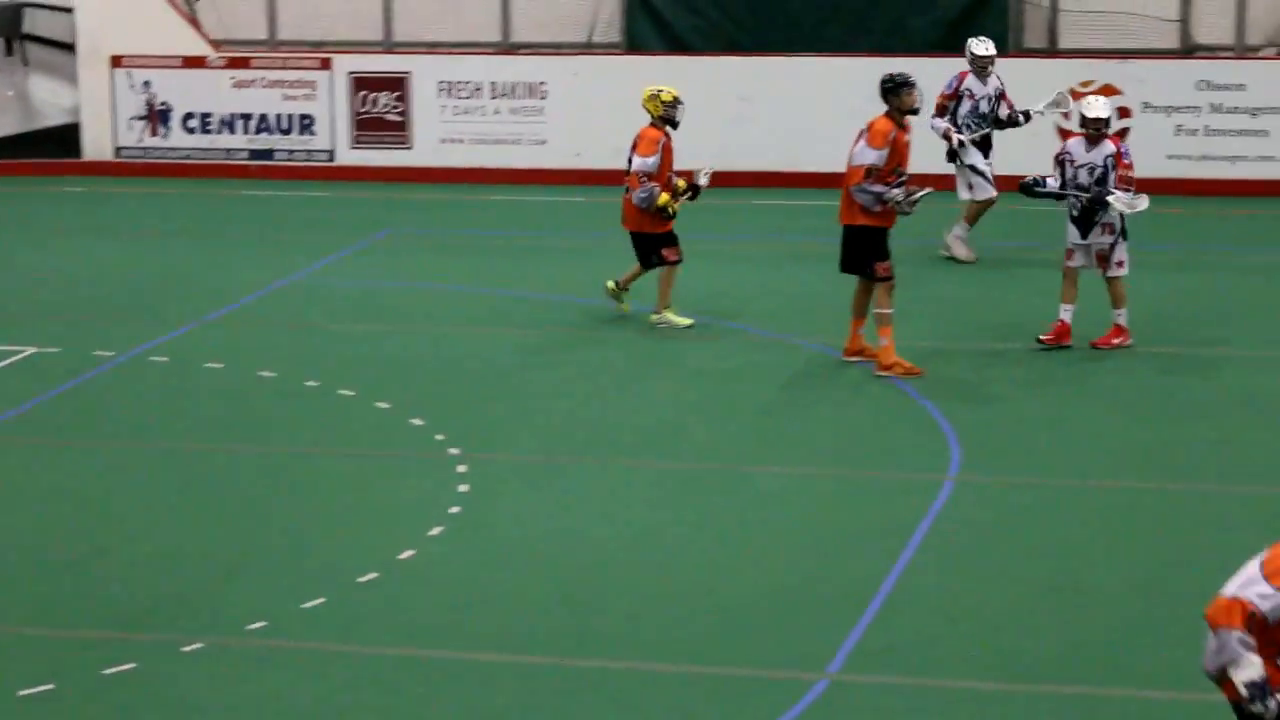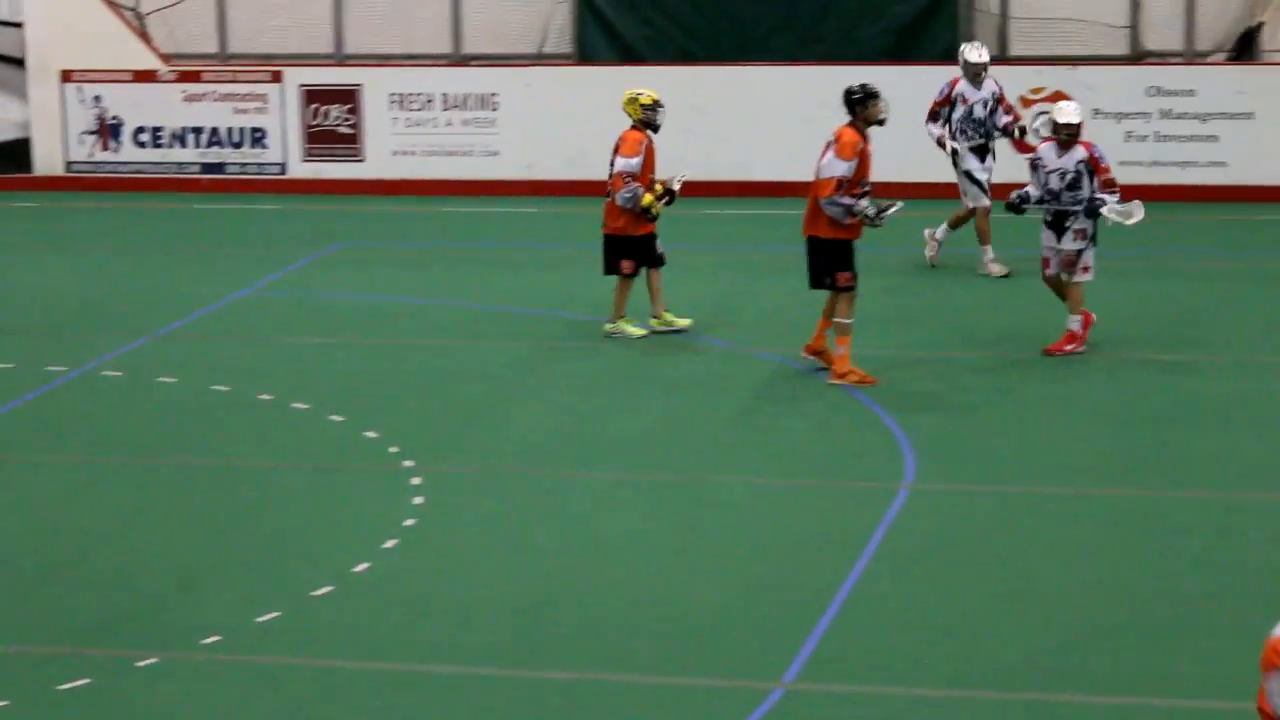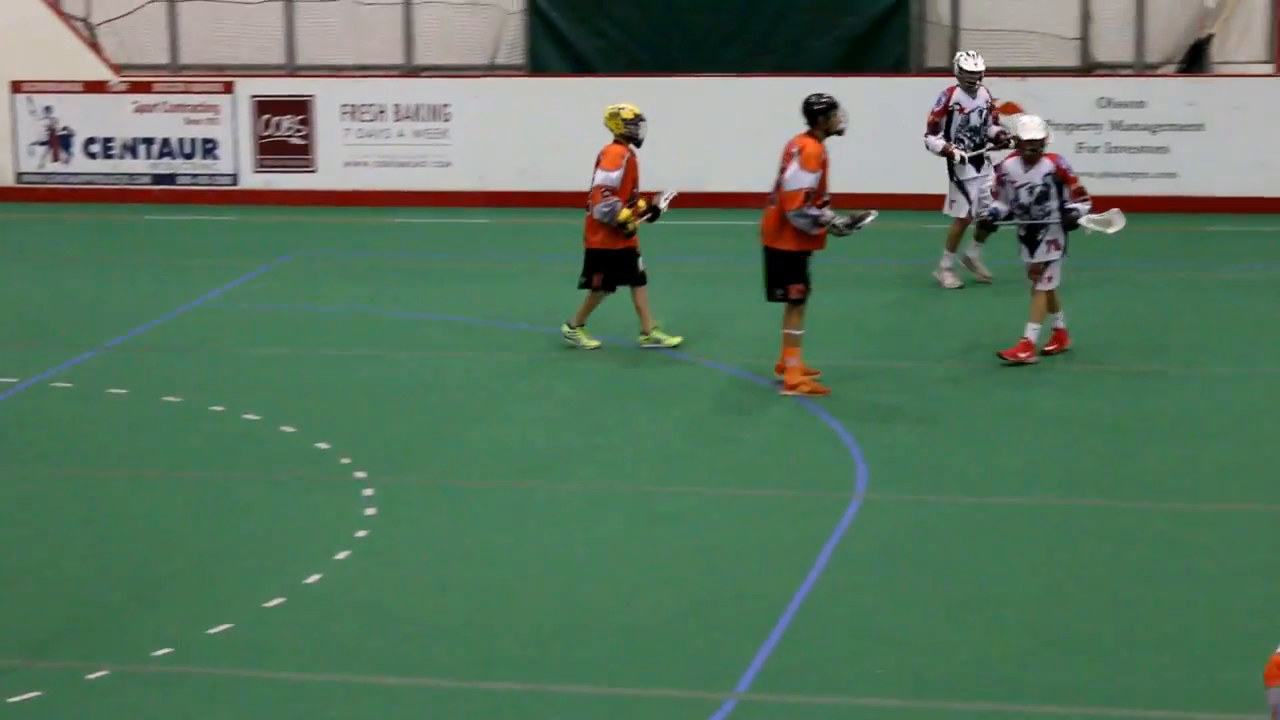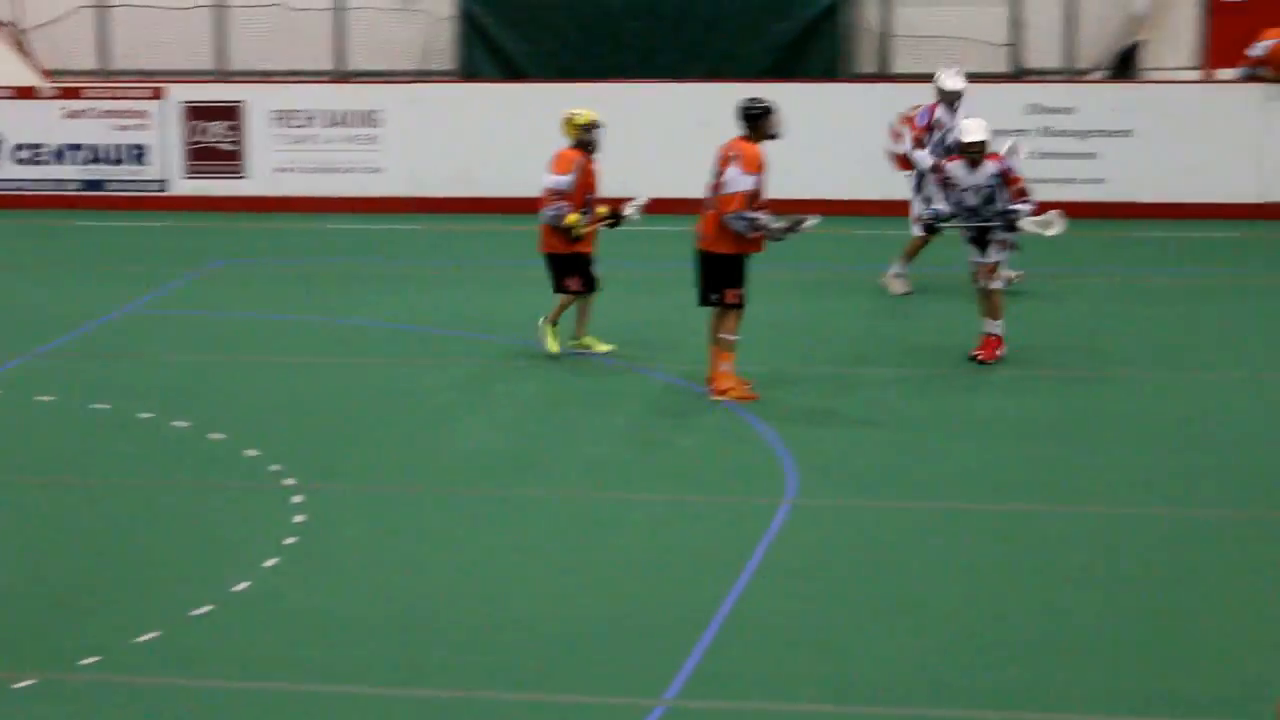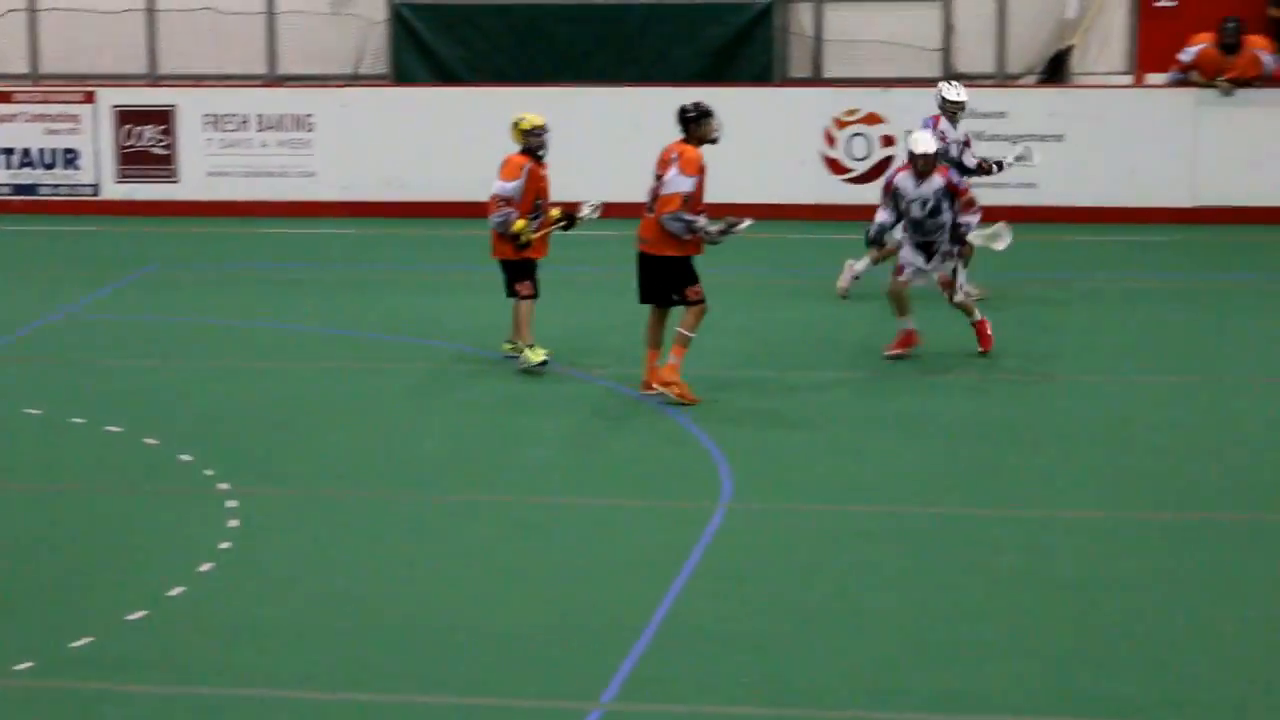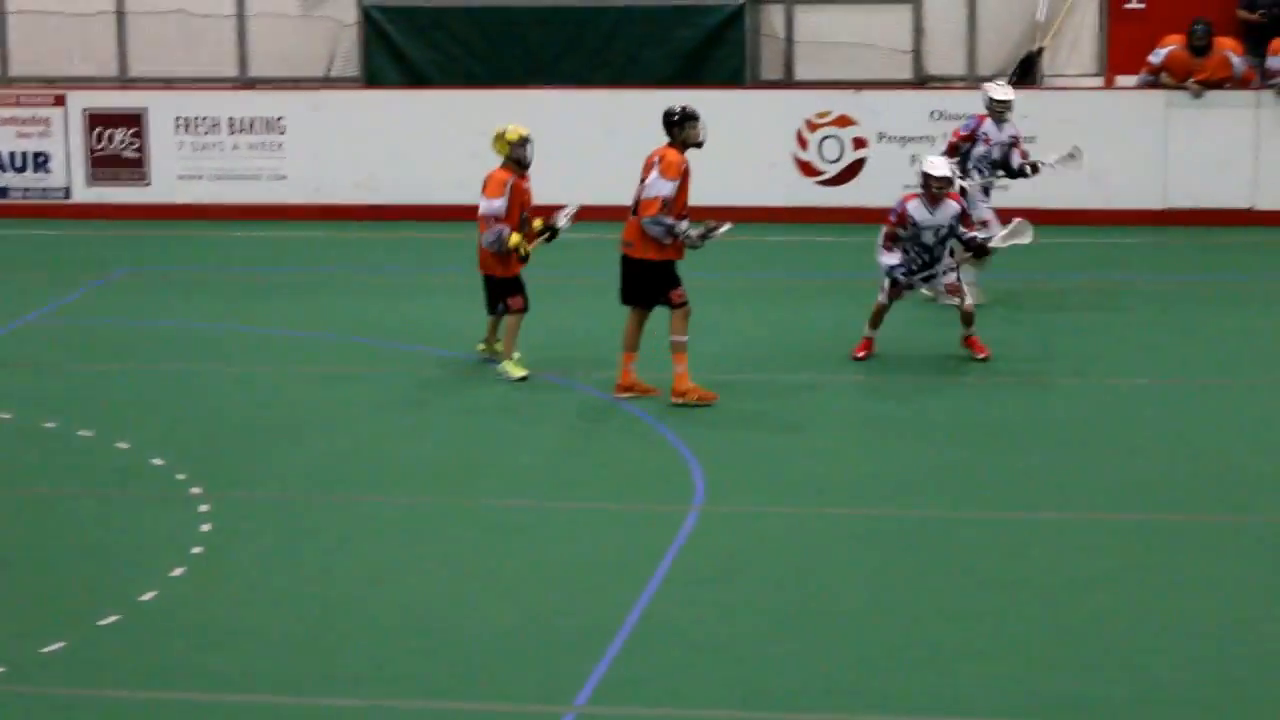
dt=0.2s
person 1, frame 1
left shoulder: (902, 128)
right shoulder: (881, 130)
right elbow: (859, 181)
left wrist: (902, 194)
right wrist: (892, 201)
left hip: (875, 218)
right hip: (865, 219)
left knee: (868, 280)
right knee: (885, 283)
left ankle: (855, 345)
right ankle: (887, 359)
person 1, frame 2
left shoulder: (859, 137)
right shoulder: (848, 141)
right elbow: (828, 194)
left wrist: (868, 208)
right wrist: (862, 213)
left hip: (836, 228)
right hip: (830, 229)
left knee: (842, 288)
right knee: (847, 292)
left ankle: (817, 345)
right ankle: (842, 368)
person 1, frame 3
left shoulder: (801, 143)
right shoulder: (811, 152)
right elbow: (797, 207)
left wrist: (831, 219)
right wrist: (833, 224)
left hip: (787, 236)
right hip: (788, 239)
left knee: (797, 300)
right knee: (797, 303)
left ankle: (787, 362)
right ankle: (793, 378)
person 1, frame 4
left shoulder: (733, 147)
right shoulder: (749, 155)
right elbow: (735, 211)
left wrist: (766, 222)
right wrist: (771, 228)
left hip: (715, 239)
right hip: (726, 244)
left knee: (723, 307)
right knee: (733, 309)
left ankle: (718, 373)
right ankle: (723, 384)
person 1, frame 5
left shoulder: (673, 151)
right shoulder: (690, 157)
right elbow: (672, 212)
left wrist: (704, 226)
right wrist: (706, 231)
left hip: (654, 244)
right hip: (668, 249)
left knee: (660, 308)
right knee: (696, 307)
left ankle: (653, 376)
right ankle: (668, 376)
person 1, frame 6
left shoulder: (661, 156)
right shoulder: (673, 161)
right elbow: (653, 215)
left wrist: (687, 231)
right wrist: (686, 235)
left hip: (638, 248)
right hip: (652, 252)
left knee: (639, 310)
right knee: (681, 309)
left ankle: (626, 380)
right ankle: (682, 386)
person 2, frame 1
left shoulder: (661, 136)
right shoulder: (652, 138)
right elbow: (639, 177)
left wrist: (682, 186)
right wrist: (663, 203)
left hip: (650, 213)
right hip: (647, 214)
left knee: (651, 260)
right knee: (671, 259)
left ankle: (618, 286)
right ankle: (662, 312)
person 2, frame 2
left shoulder: (643, 139)
right shoulder: (634, 140)
right elbow: (623, 180)
left wrist: (660, 191)
right wrist: (646, 204)
left hip: (638, 218)
right hip: (625, 218)
left knee: (654, 264)
right knee: (628, 271)
left ankle: (660, 316)
right ankle: (616, 322)
person 2, frame 3
left shoulder: (627, 154)
right shoulder: (615, 154)
right elbow: (601, 193)
left wrist: (643, 208)
right wrist: (623, 220)
left hip: (622, 236)
right hip: (605, 235)
left knee: (638, 280)
right knee: (601, 286)
left ankle: (649, 333)
right ankle: (574, 328)
person 2, frame 4
left shoulder: (587, 160)
right shoulder: (567, 159)
right elbow: (551, 197)
left wrist: (605, 214)
right wrist: (570, 224)
left hip: (581, 239)
right hip: (562, 239)
left knee: (588, 288)
right knee: (576, 289)
left ankle: (580, 338)
right ankle: (550, 323)
person 2, frame 5
left shoulder: (540, 166)
right shoulder: (515, 164)
right elbow: (499, 202)
left wrist: (558, 216)
right wrist: (518, 231)
left hip: (531, 243)
right hip: (512, 245)
left knee: (526, 293)
right knee: (525, 293)
left ankle: (513, 343)
right ankle: (526, 349)
person 2, frame 6
left shoulder: (522, 177)
right shoulder: (499, 180)
right elbow: (488, 220)
left wrist: (539, 228)
right wrist: (513, 244)
left hip: (510, 254)
right hip: (499, 256)
left knee: (502, 304)
right knee: (516, 305)
left ankle: (489, 344)
right ankle: (505, 361)
person 3, frame 1
left shoulder: (1117, 149)
right shoulder: (1070, 145)
left elbow: (1126, 189)
right elbow: (1060, 182)
left wrist: (1106, 197)
right wrist: (1035, 184)
left hip: (1106, 220)
right hip: (1077, 219)
left knee: (1113, 273)
right knee: (1069, 271)
left ankle: (1121, 329)
right ankle: (1063, 328)
person 3, frame 2
left shoulder: (1090, 153)
right shoulder: (1042, 150)
left elbow: (1110, 190)
left wrist: (1098, 204)
right wrist: (1022, 197)
left hip: (1080, 224)
right hip: (1052, 222)
left knee: (1075, 278)
right knee: (1050, 276)
left ankle: (1075, 334)
right ankle: (1081, 316)
person 3, frame 3
left shoulder: (1056, 164)
right shoulder: (1007, 166)
left elbow: (1080, 197)
right elbow: (1003, 200)
left wrist: (1074, 214)
right wrist: (992, 214)
left hip: (1051, 234)
right hip: (1026, 234)
left knee: (1041, 287)
right knee: (1044, 286)
left ankle: (1028, 344)
right ankle: (1060, 332)
person 3, frame 4
left shoulder: (999, 166)
right shoulder: (949, 168)
left elbow: (1022, 198)
right elbow: (945, 201)
left wrist: (1014, 216)
right wrist: (933, 215)
left hip: (998, 233)
right hip: (973, 233)
left knee: (991, 284)
right knee: (983, 286)
left ankle: (993, 339)
right ankle: (994, 337)
person 3, frame 5
left shoulder: (948, 178)
right shoulder: (898, 178)
left elbow: (970, 209)
right elbow: (889, 209)
left wrist: (963, 228)
right wrist: (878, 228)
left hip: (944, 244)
right hip: (914, 244)
left knee: (955, 297)
right knee: (896, 288)
left ankle: (979, 323)
right ankle: (908, 334)
person 3, frame 6
left shoulder: (956, 204)
right shoulder: (907, 206)
left elbow: (965, 229)
right elbow: (889, 242)
left wrist: (976, 243)
right wrist: (894, 270)
left hip: (940, 263)
right hip: (907, 264)
left knee: (967, 305)
right knee: (883, 303)
left ankle: (969, 338)
right ankle: (868, 339)
person 4, frame 1
left shoulder: (995, 82)
right shoulder: (959, 82)
left elbow: (1002, 113)
right elbow: (937, 117)
left wrist: (1018, 116)
right wrist: (951, 135)
left hip: (984, 147)
right hip: (965, 149)
left knee: (978, 200)
right knee: (987, 197)
left ankle: (952, 243)
right ankle: (956, 237)
person 4, frame 2
left shoulder: (993, 86)
right shoulder: (953, 88)
left elbow: (1004, 116)
right elbow: (932, 122)
left wrist: (1013, 128)
right wrist: (944, 141)
left hip: (986, 153)
right hip: (965, 154)
left knee: (972, 207)
right knee: (983, 206)
left ankle: (935, 236)
right ankle: (988, 259)
person 4, frame 3
left shoulder: (985, 94)
right shoulder: (948, 97)
left elbow: (992, 125)
right elbow: (931, 135)
left wrist: (1003, 138)
right wrist: (949, 151)
left hip: (982, 162)
right hip: (960, 164)
right knee: (962, 218)
left ankle: (972, 255)
right ankle: (945, 267)
person 4, frame 4
left shoulder: (959, 113)
right shoulder: (927, 113)
right elbow: (916, 151)
right wrist: (939, 167)
right hip: (930, 181)
right knee: (924, 235)
right ankle: (894, 274)
person 4, frame 5
left shoulder: (960, 129)
right shoulder: (931, 124)
left elbow: (965, 160)
left wrist: (987, 166)
left ankle: (960, 285)
right ankle: (855, 269)
person 4, frame 6
left shoulder: (1012, 131)
right shoulder: (974, 124)
left elbow: (1016, 162)
right elbow: (948, 156)
left wrist: (1029, 167)
right wrist: (956, 180)
left hip: (981, 192)
right hip: (967, 190)
right knee: (992, 237)
